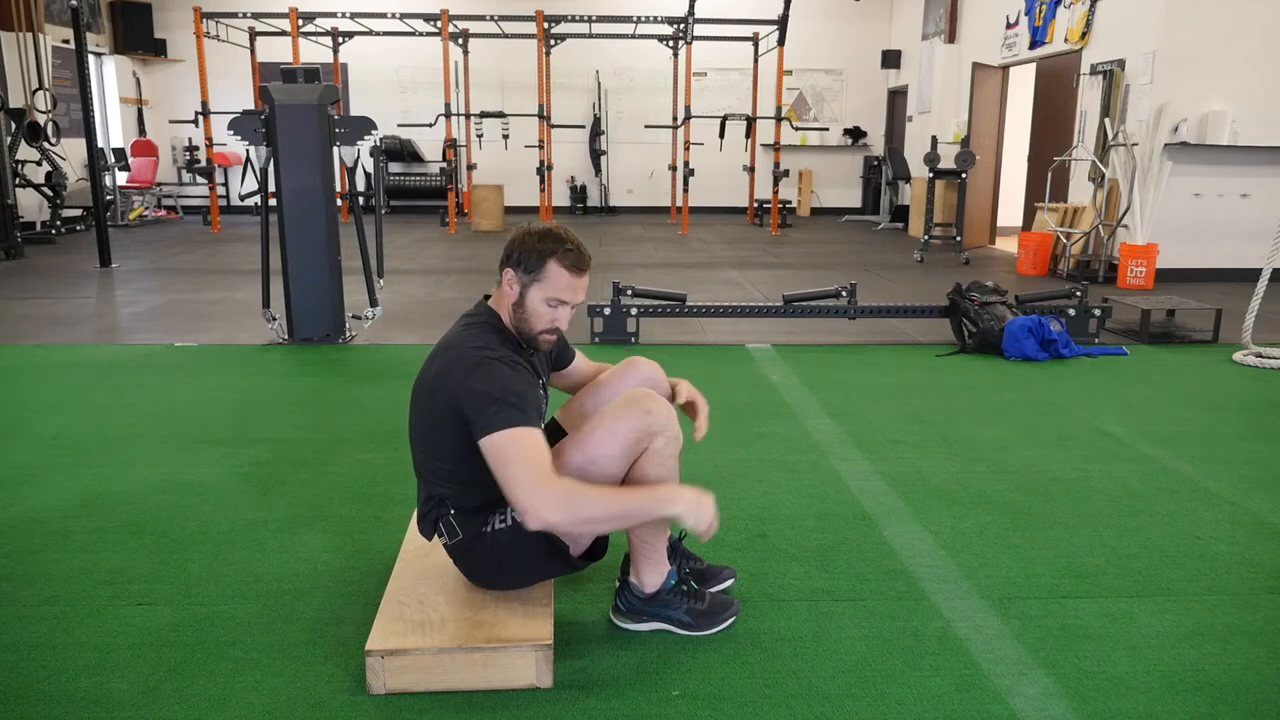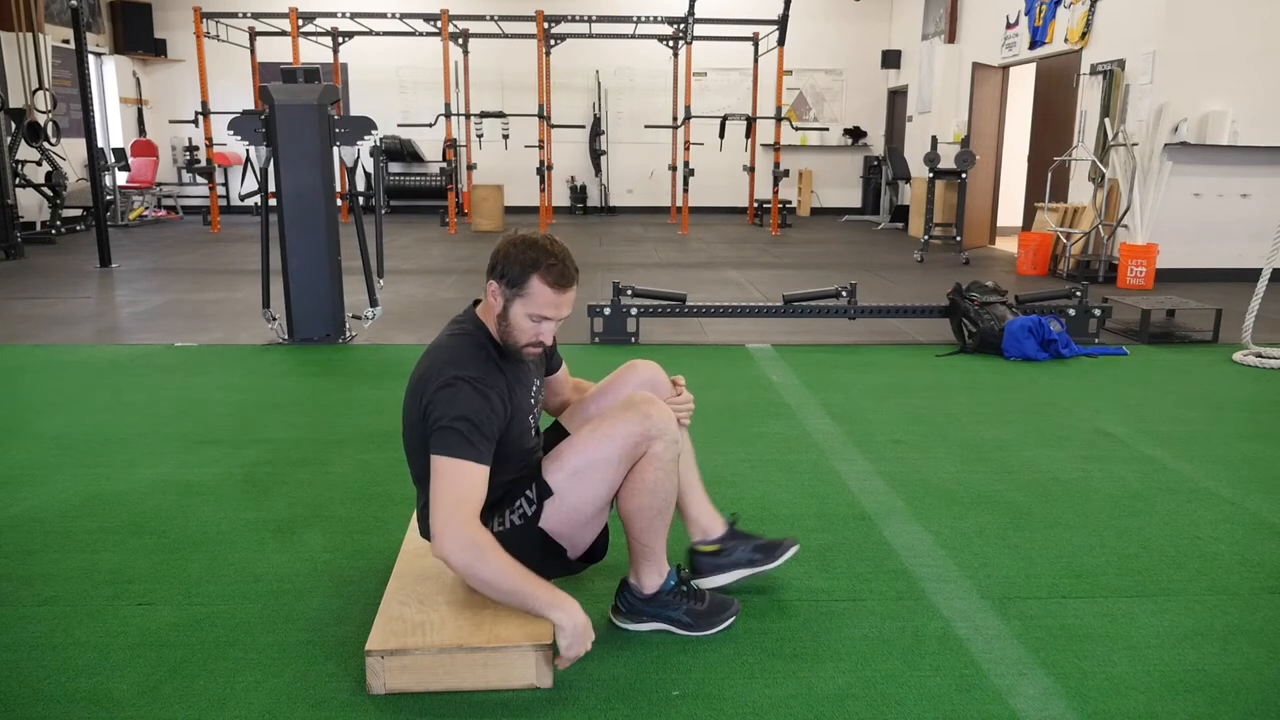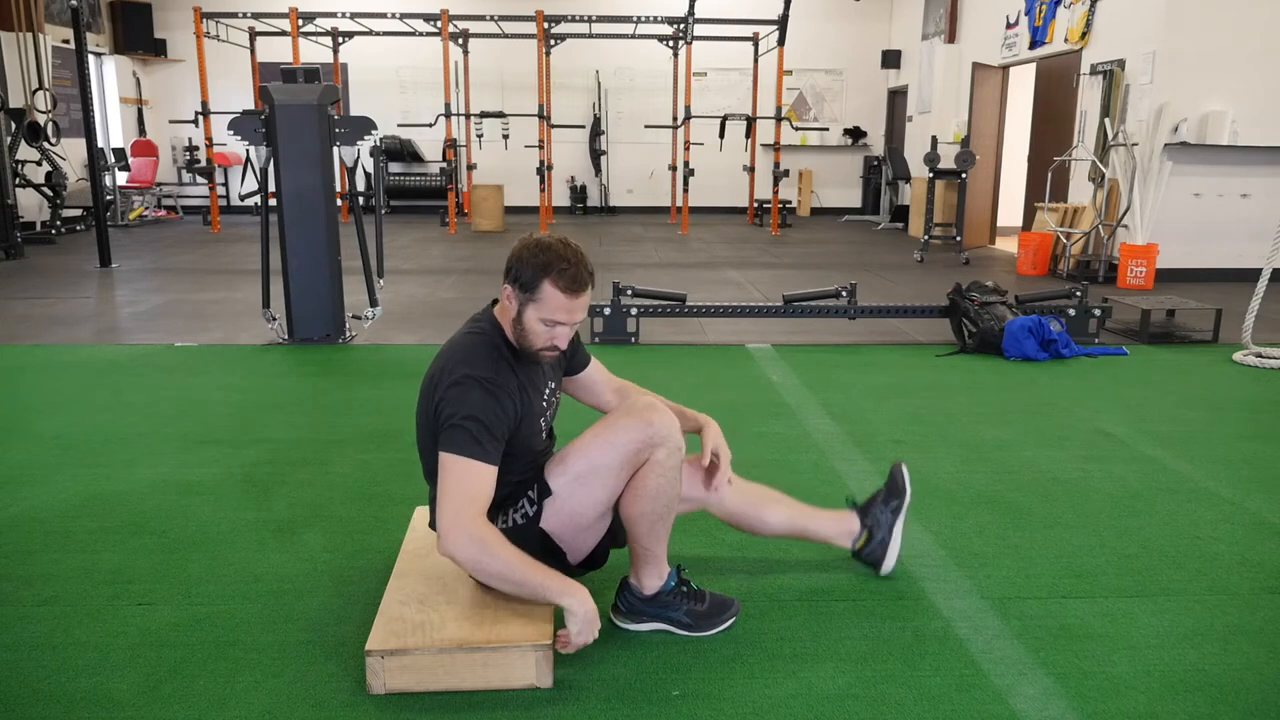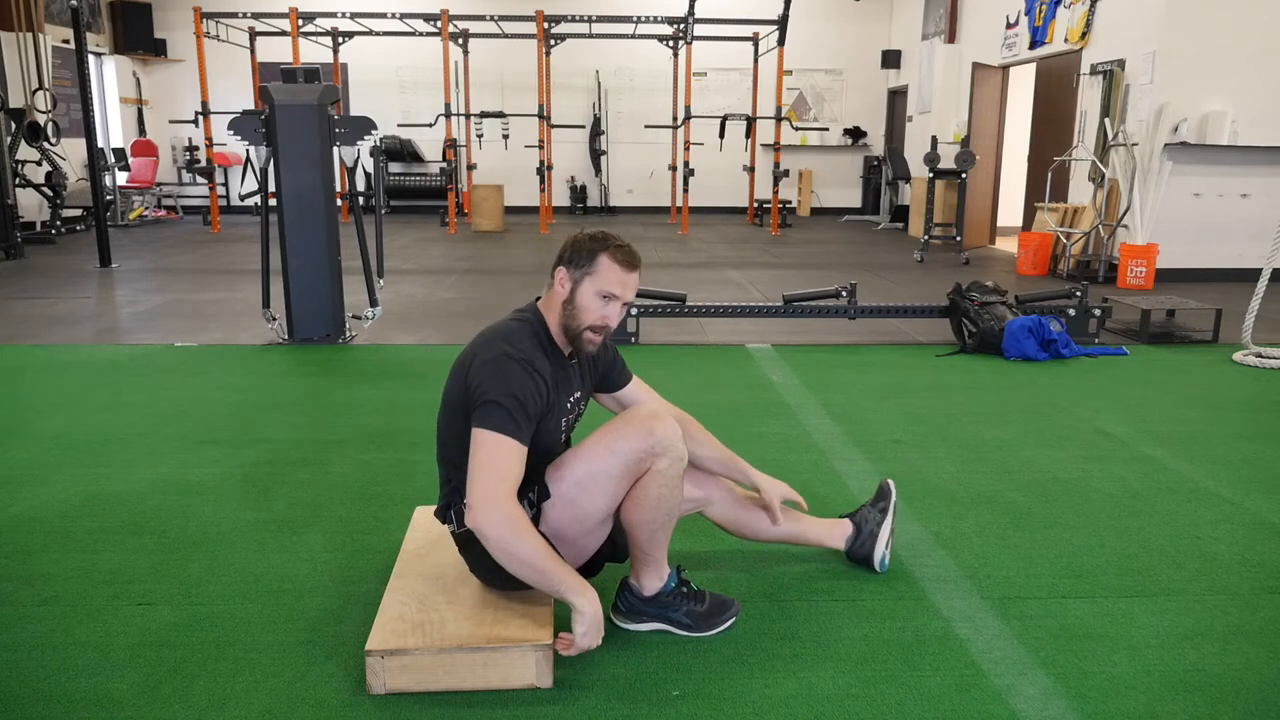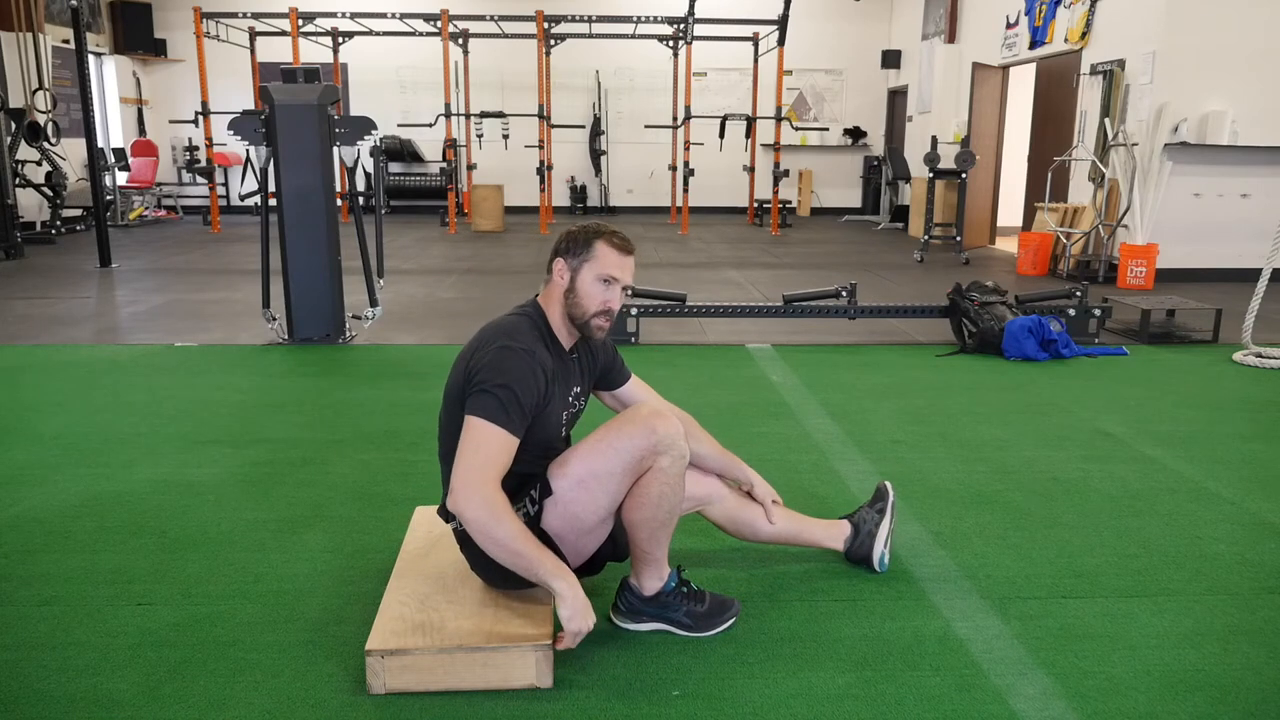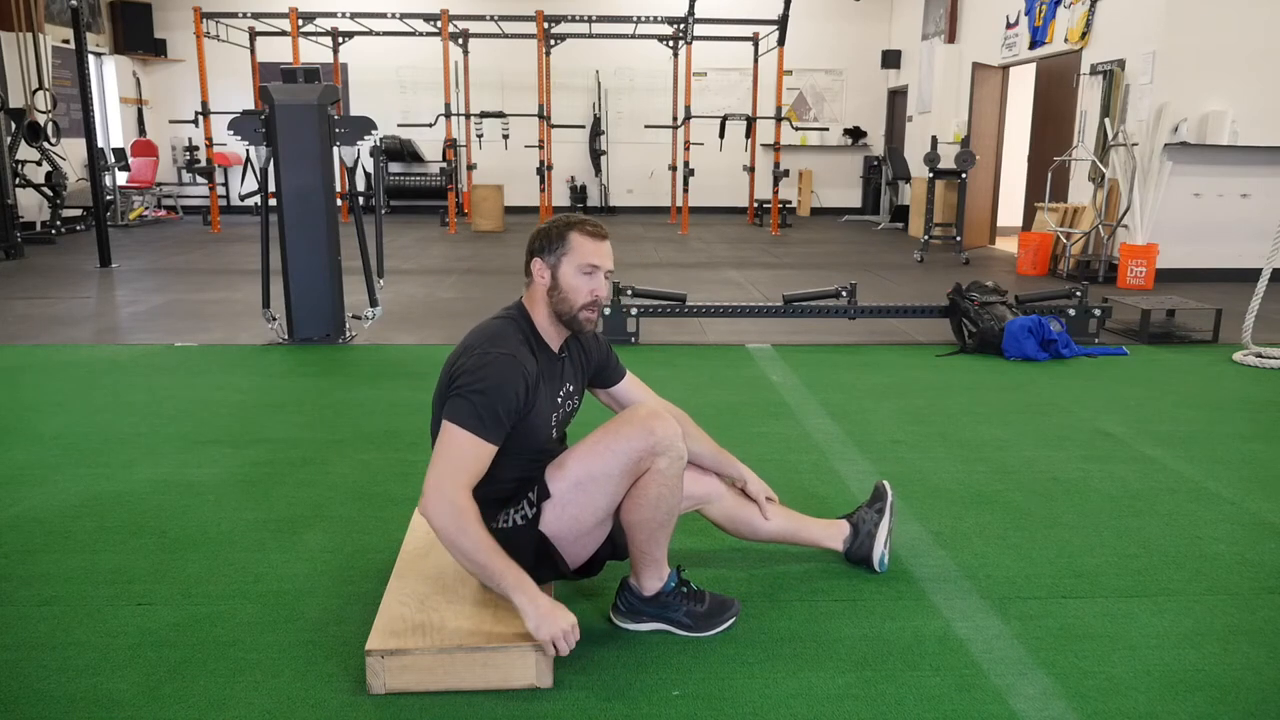
dt=0.4s
person 1, frame 1
left shoulder: (527, 326)
right shoulder: (484, 366)
left elbow: (586, 375)
right elbow: (541, 509)
left wrist: (673, 386)
right wrist: (673, 498)
left hip: (519, 491)
right hip: (491, 540)
left knee: (641, 376)
right knee: (650, 418)
left ankle: (659, 552)
right ankle: (649, 594)
person 1, frame 2
left shoulder: (517, 330)
right shoulder: (462, 383)
left elbow: (566, 393)
right elbow: (453, 539)
left wrist: (662, 396)
right wrist: (562, 611)
right hip: (504, 536)
left knee: (645, 377)
right knee: (648, 420)
left ankle: (712, 542)
right ankle: (650, 593)
person 1, frame 3
left shoulder: (548, 334)
right shoulder: (475, 382)
left elbow: (612, 392)
right elbow: (458, 536)
left wrist: (700, 422)
right wrist: (571, 596)
left hip: (540, 499)
right hip: (512, 538)
left knee: (706, 481)
right knee: (653, 426)
left ankle: (857, 532)
right ankle: (649, 593)
person 1, frame 4
left shoulder: (587, 342)
right shoulder: (513, 363)
left elbow: (672, 416)
right elbow: (487, 513)
left wrist: (755, 477)
right wrist: (581, 597)
left hip: (544, 507)
right hip: (505, 546)
left knee: (703, 486)
right knee: (653, 431)
left ankle: (848, 536)
right ankle: (649, 594)
person 1, frame 5
left shoulder: (585, 341)
right shoulder: (514, 356)
left elbow: (667, 410)
right elbow: (468, 497)
left wrist: (747, 476)
right wrist: (564, 585)
left hip: (547, 506)
right hip: (509, 539)
left knee: (704, 486)
right knee: (655, 430)
left ankle: (848, 537)
right ankle: (649, 595)
person 1, frame 6
left shoulder: (578, 339)
right shoulder: (498, 364)
left elbow: (660, 407)
right elbow: (441, 500)
left wrist: (739, 471)
right wrist: (529, 599)
left hip: (544, 508)
right hip: (510, 539)
left knee: (704, 485)
right knee: (653, 432)
left ankle: (847, 537)
right ankle: (649, 595)
